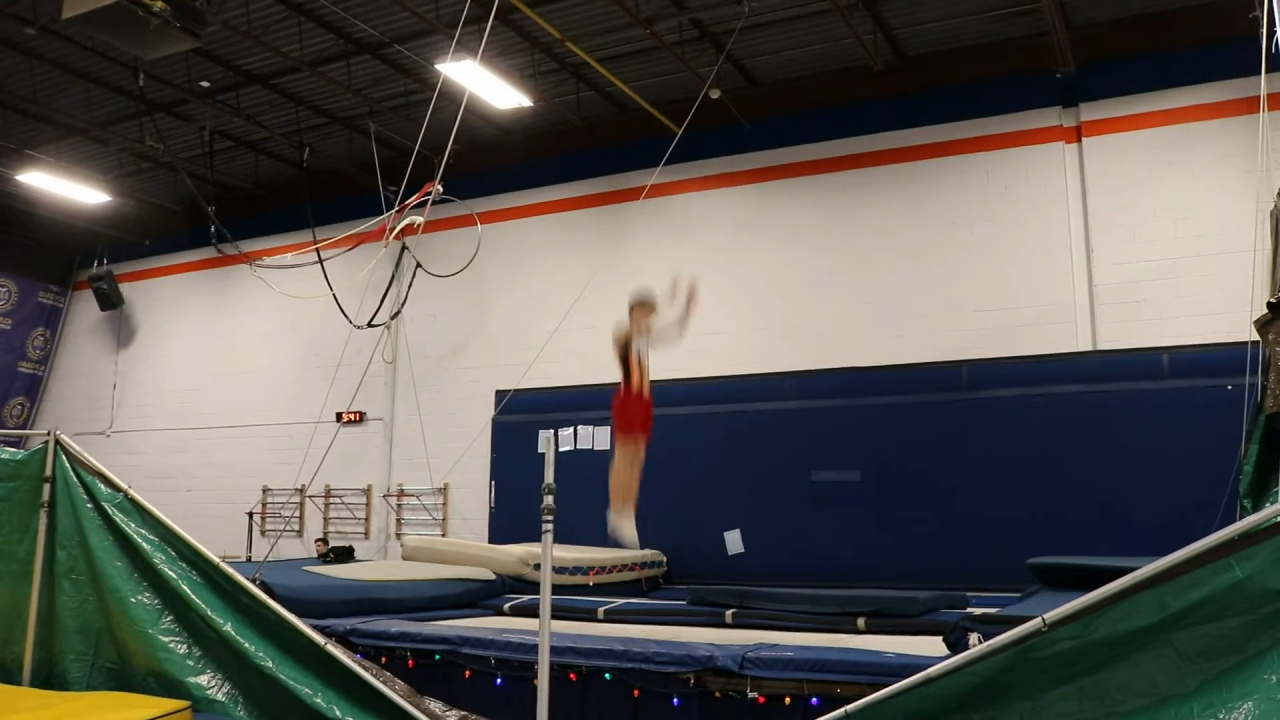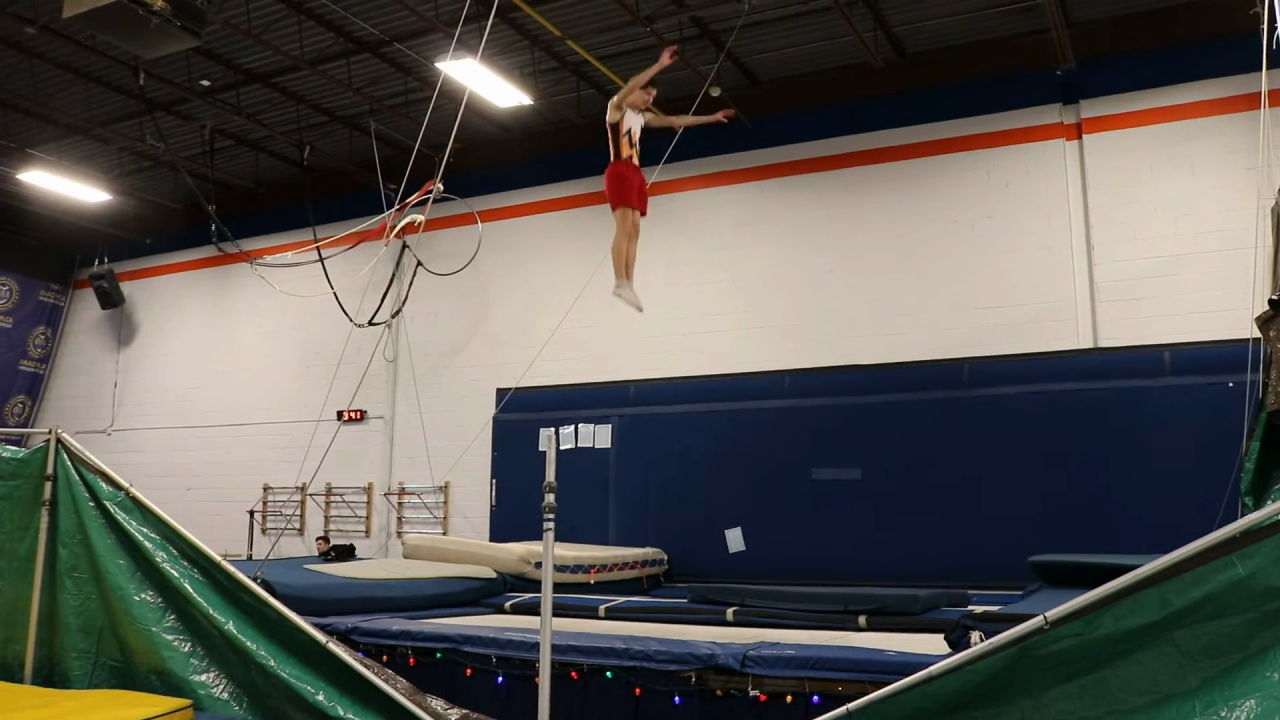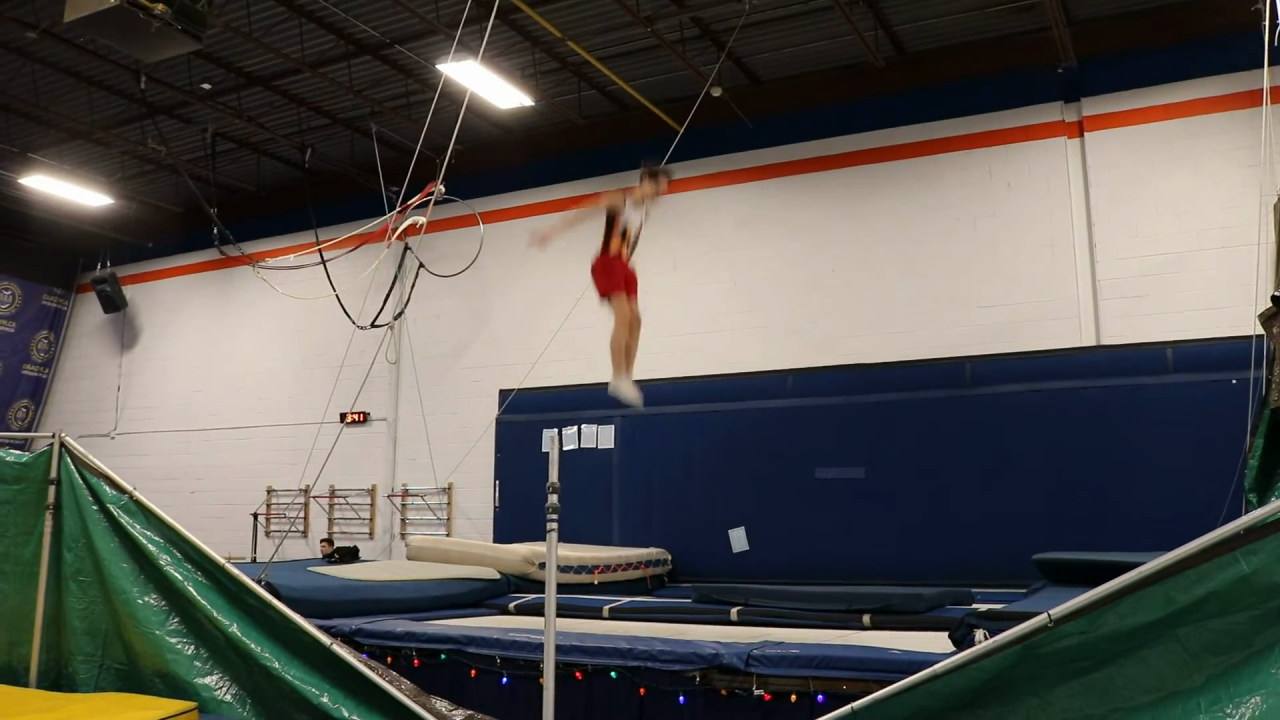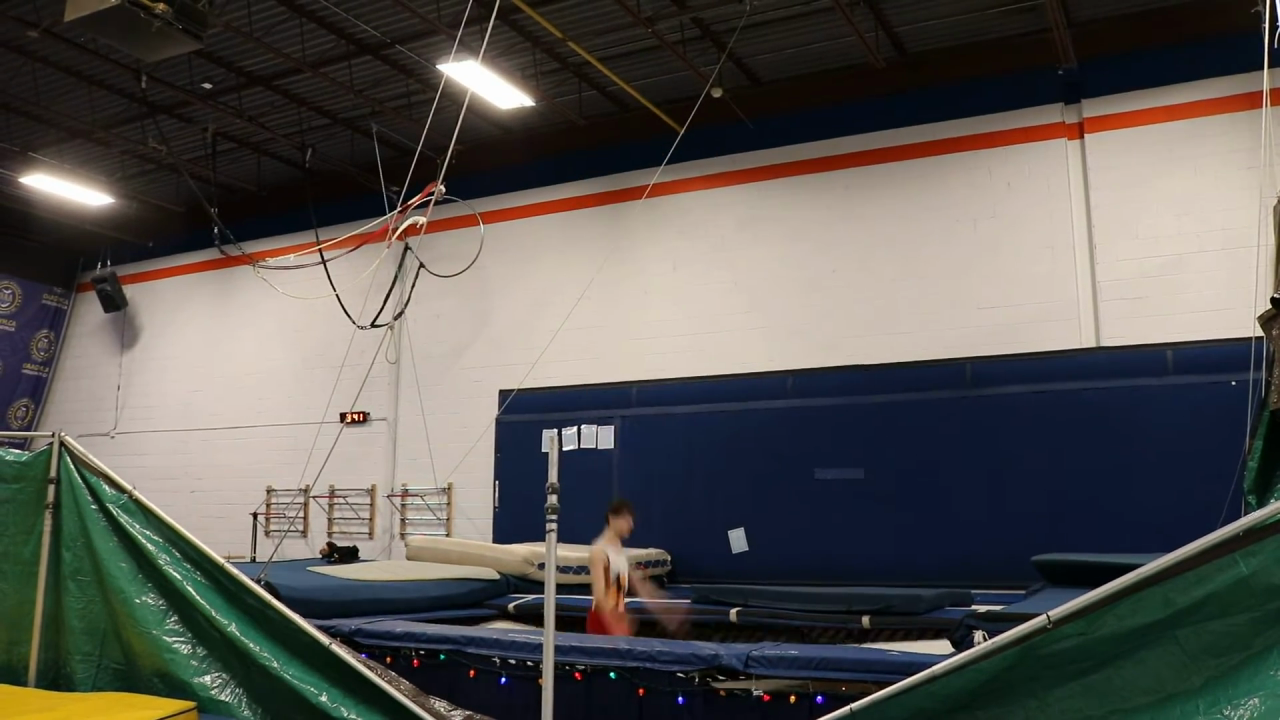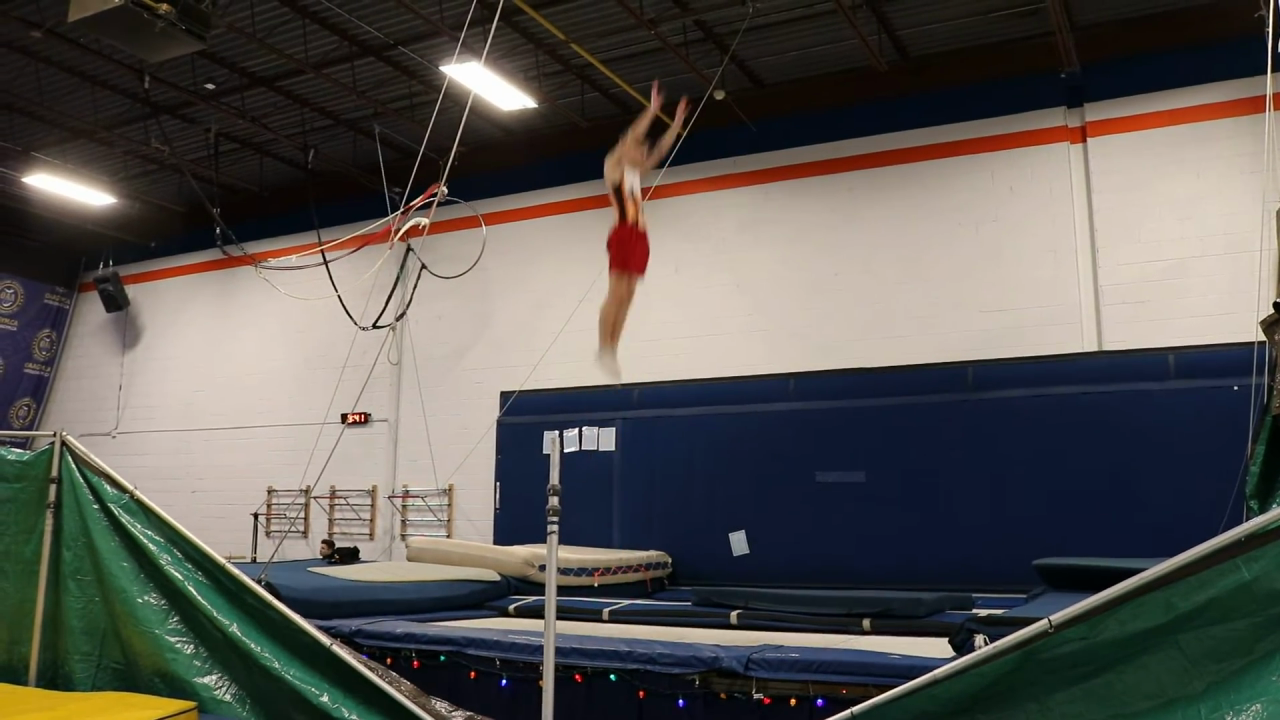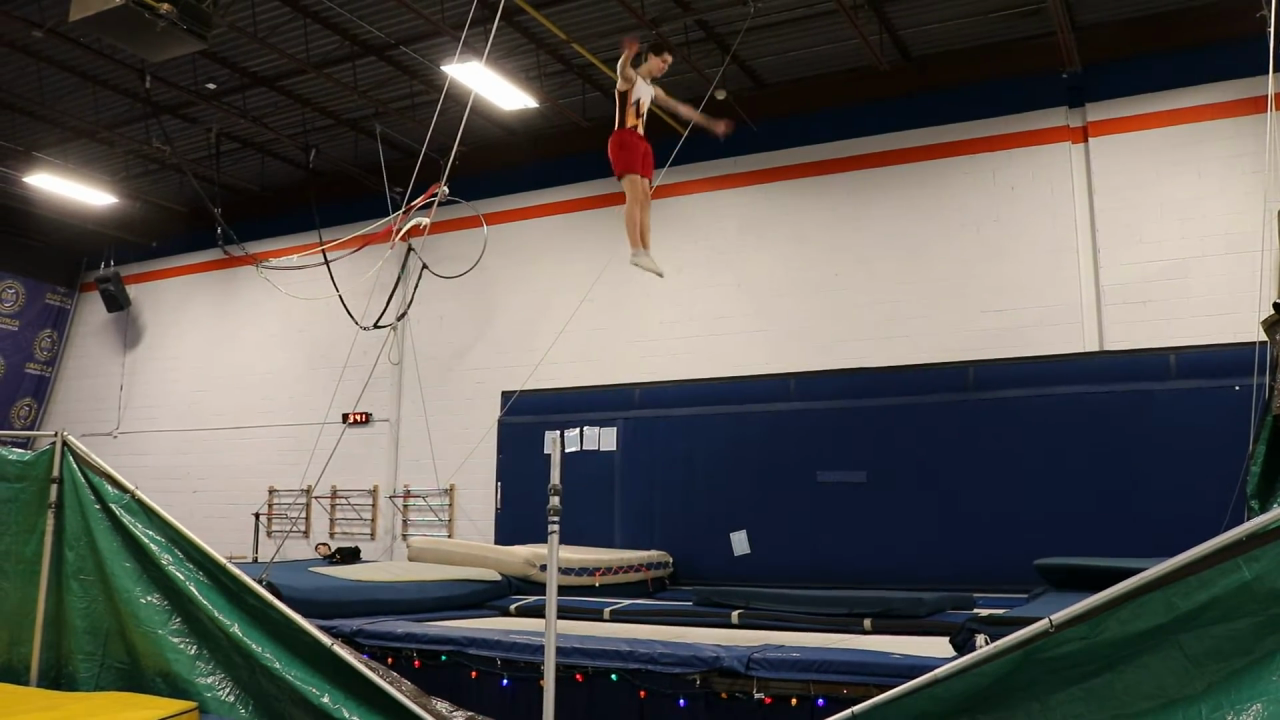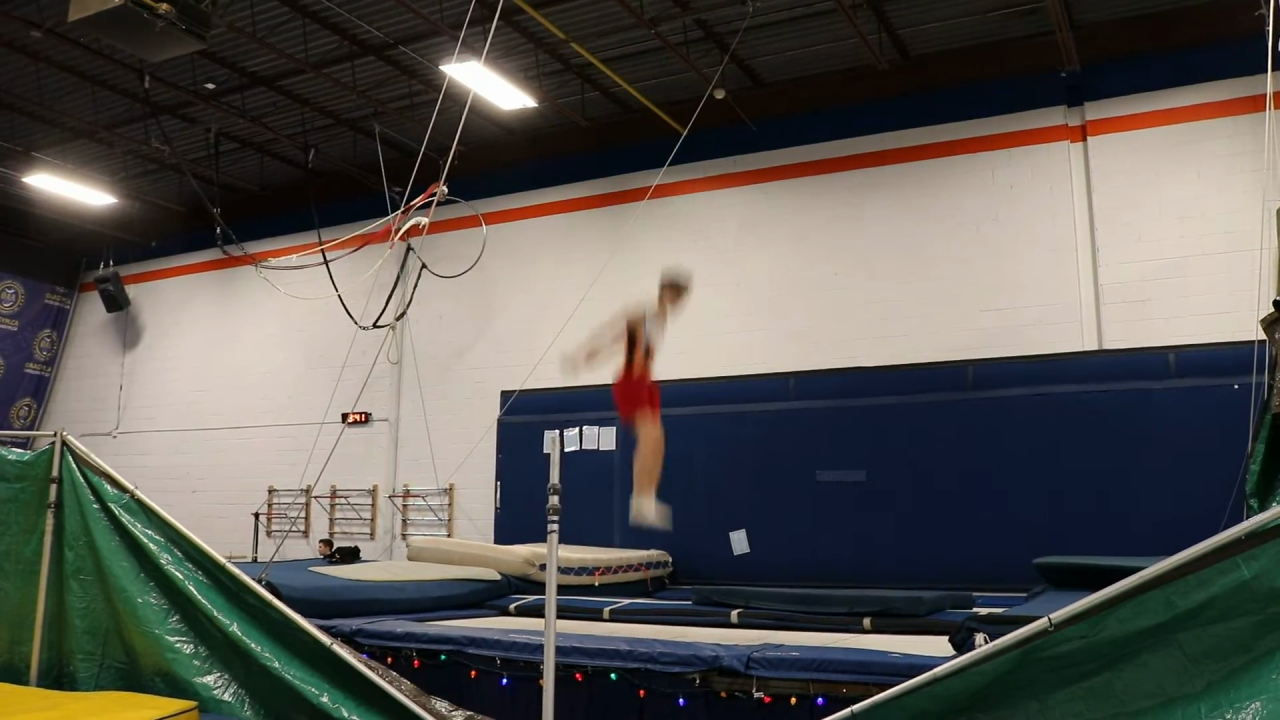
dt=0.5s
person 1, frame 1
left shoulder: (644, 337)
right shoulder: (623, 333)
left elbow: (675, 333)
left wrist: (687, 308)
right wrist: (667, 304)
left hip: (643, 400)
right hip: (628, 400)
left knee: (636, 461)
right knee: (623, 458)
left ankle: (628, 516)
right ankle: (618, 515)
person 1, frame 2
left shoulder: (642, 116)
right shoulder: (616, 106)
left elbow: (676, 121)
right elbow: (631, 84)
left wrist: (711, 117)
right wrist: (660, 64)
left hip: (635, 173)
right hip: (620, 171)
left knee: (633, 230)
right knee: (624, 228)
left ankle: (628, 284)
right ankle: (621, 283)
person 1, frame 3
left shoulder: (644, 211)
right shoulder: (618, 201)
right elbow: (582, 213)
right wrist: (553, 231)
left hip: (624, 266)
right hip: (607, 264)
left knee: (635, 320)
right knee: (624, 316)
left ankle: (626, 381)
right ankle: (619, 379)
person 1, frame 4
left shoulder: (620, 551)
right shoulder: (599, 551)
left elbow: (638, 583)
right elbow: (598, 589)
left wrist: (665, 609)
right wrist: (611, 620)
left hip: (618, 616)
right hip: (603, 619)
person 1, frame 5
left shoulder: (634, 174)
right shoulder: (614, 166)
left elbow: (660, 151)
right elbow: (630, 139)
left wrist: (677, 123)
right wrist: (653, 110)
left hip: (638, 237)
right hip: (623, 236)
left knee: (626, 297)
right knee: (616, 295)
left ankle: (611, 351)
right ankle: (604, 349)
person 1, frame 6
left shoulder: (653, 89)
right shoulder: (629, 77)
left elbow: (680, 108)
right elbow: (623, 66)
left wrist: (711, 123)
right wrist: (629, 51)
left hip: (640, 142)
right hip: (624, 141)
left knee: (644, 198)
right knee: (635, 196)
left ankle: (645, 254)
right ankle: (638, 252)
person 1, frame 7
left shoulder: (662, 319)
right shoulder: (639, 316)
right elbow: (608, 334)
right wrist: (582, 356)
left hip: (645, 383)
right hip: (630, 383)
left knee: (657, 442)
right knee: (651, 438)
left ankle: (647, 501)
right ankle: (641, 501)
